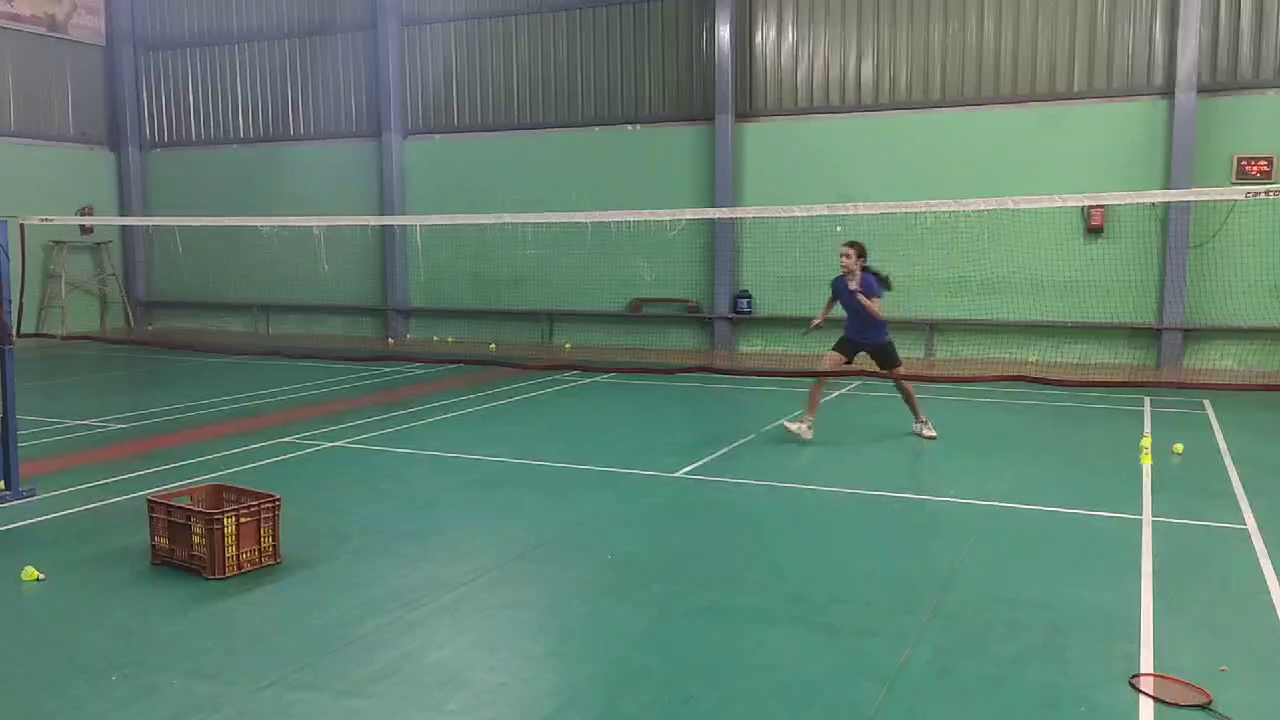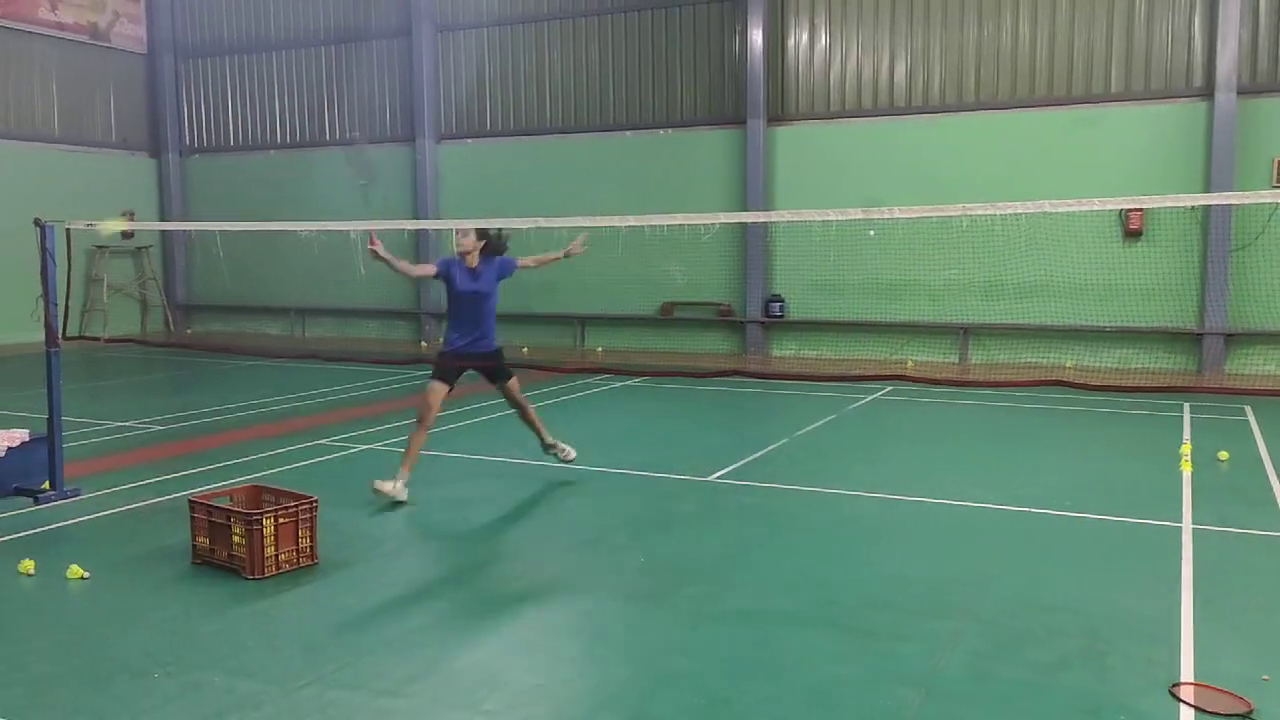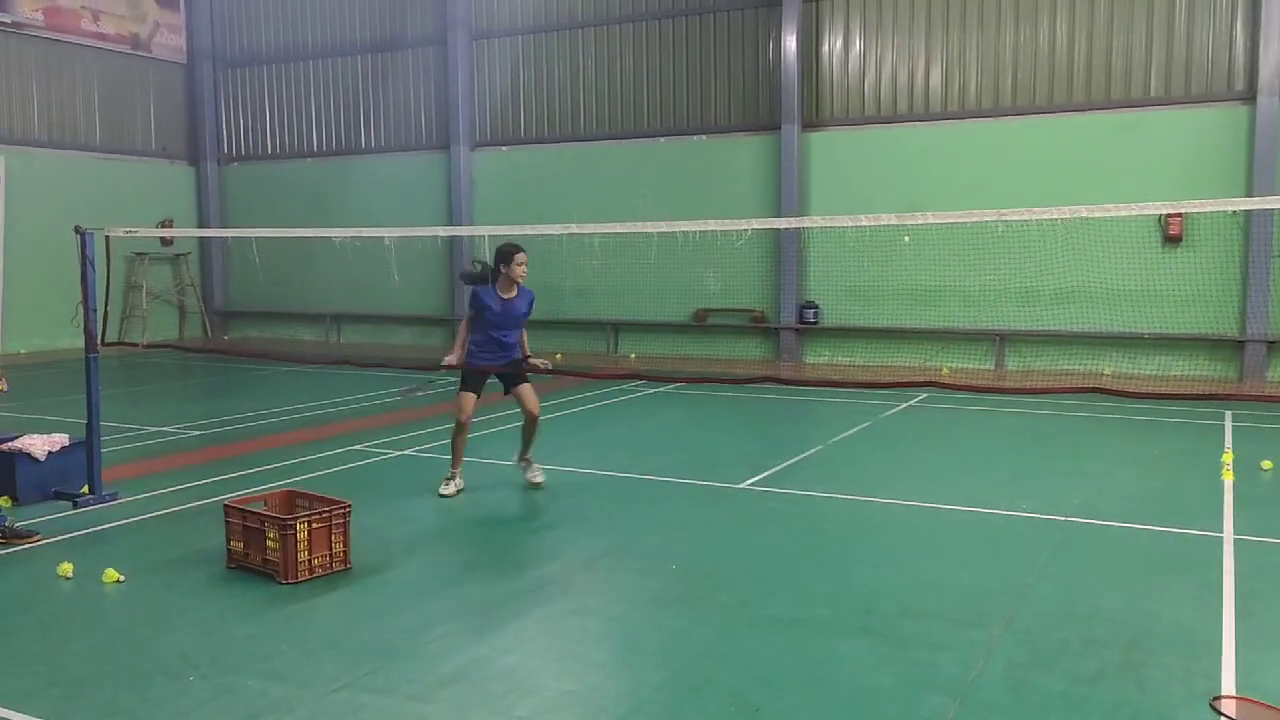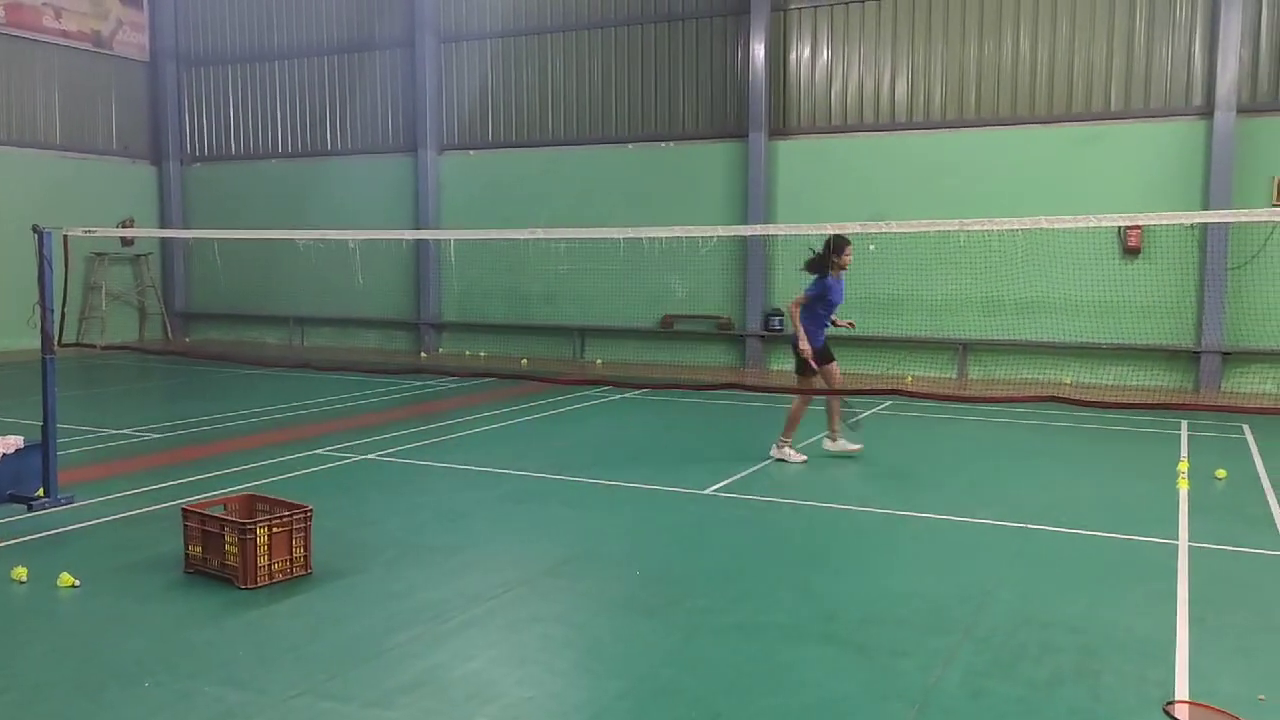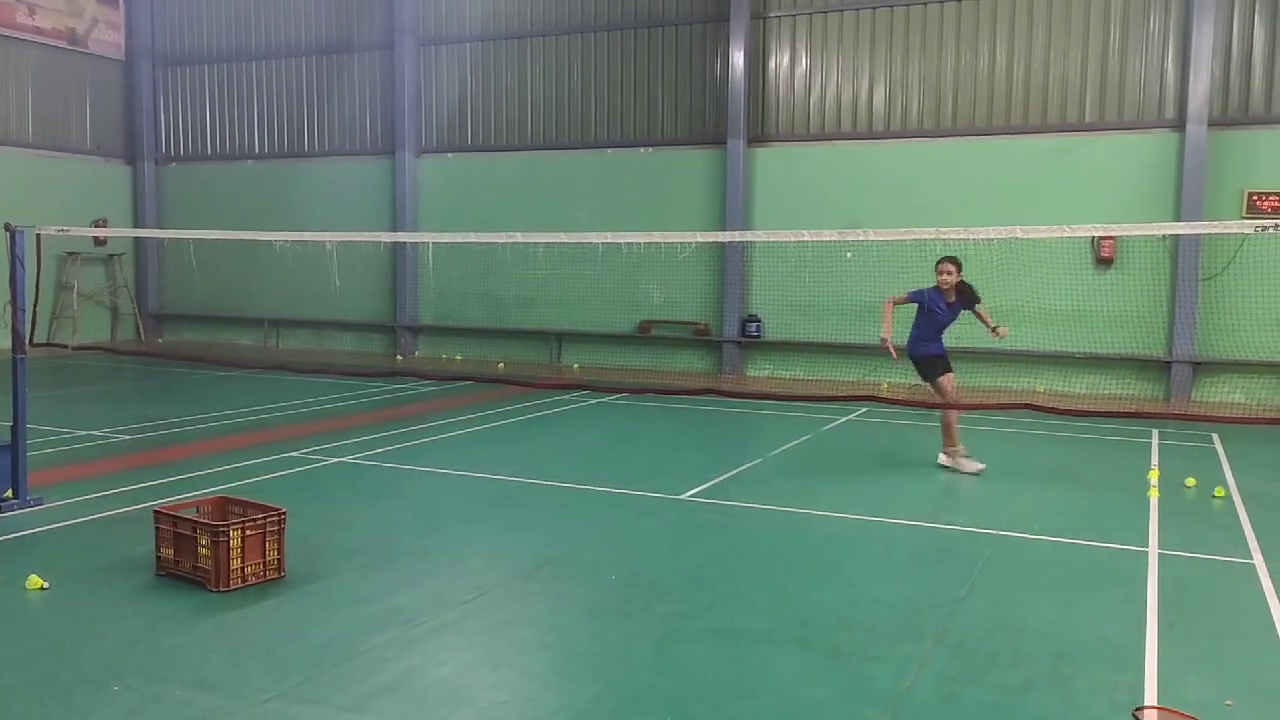
dt=1s
person 1, frame 1
left shoulder: (869, 281)
right shoulder: (838, 283)
left elbow: (878, 314)
left wrist: (856, 292)
right wrist: (821, 318)
left hip: (878, 340)
right hip: (852, 337)
left knee: (902, 383)
left ankle: (921, 422)
right ankle: (806, 424)
person 1, frame 2
left shoulder: (496, 266)
right shoulder: (450, 266)
left elbow: (530, 262)
right elbow: (412, 271)
left wrist: (565, 254)
right wrist: (384, 256)
left hip: (487, 349)
right hip: (455, 351)
left knee: (519, 402)
right knee: (426, 416)
left ankle: (549, 442)
right ankle: (400, 480)
person 1, frame 3
left shoulder: (527, 297)
right shoulder: (481, 293)
right elbow: (468, 321)
left wrist: (528, 358)
right wrist: (456, 352)
left hip: (511, 361)
right hip: (478, 360)
left knee: (533, 412)
right knee: (462, 419)
left ankle: (525, 459)
right ankle: (455, 474)
person 1, frame 4
left shoulder: (837, 278)
right shoulder: (825, 282)
right elbow: (794, 307)
left wrist: (835, 321)
right wrist: (802, 339)
left hip: (819, 339)
right hip: (808, 341)
left knee: (836, 386)
right knee: (807, 395)
left ankle: (834, 439)
right ankle: (782, 445)
person 1, frame 5
left shoulder: (963, 297)
right shoulder: (928, 295)
left elbow: (977, 310)
right elbow: (891, 302)
left wrist: (994, 328)
right wrist: (887, 331)
left hip: (937, 348)
right hip: (921, 350)
left knee: (952, 397)
right knee: (948, 398)
left ankle: (949, 452)
right ankle: (954, 454)
